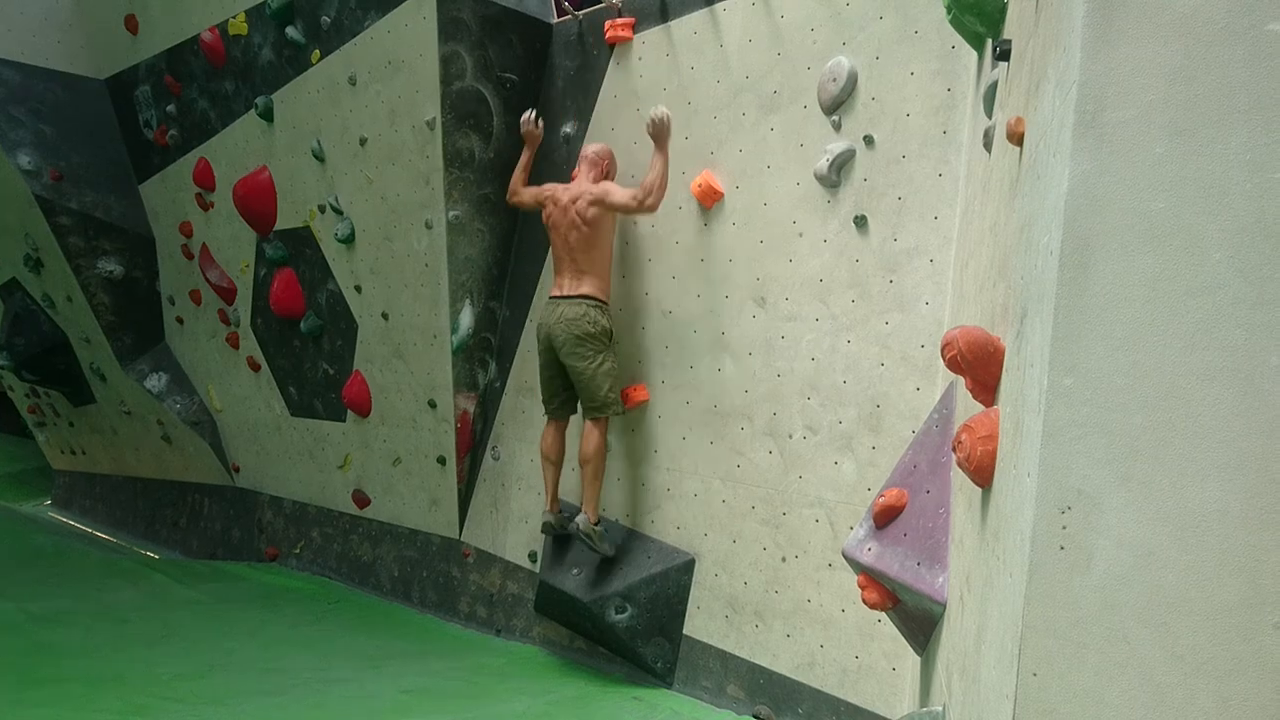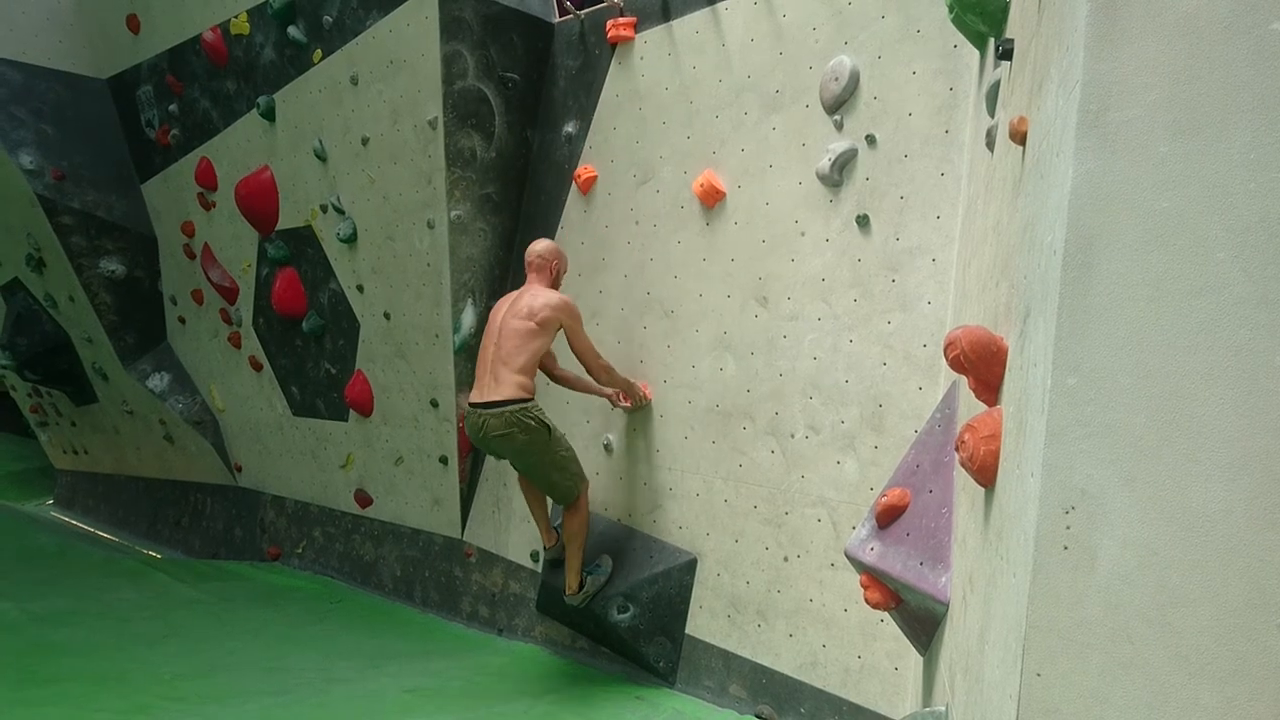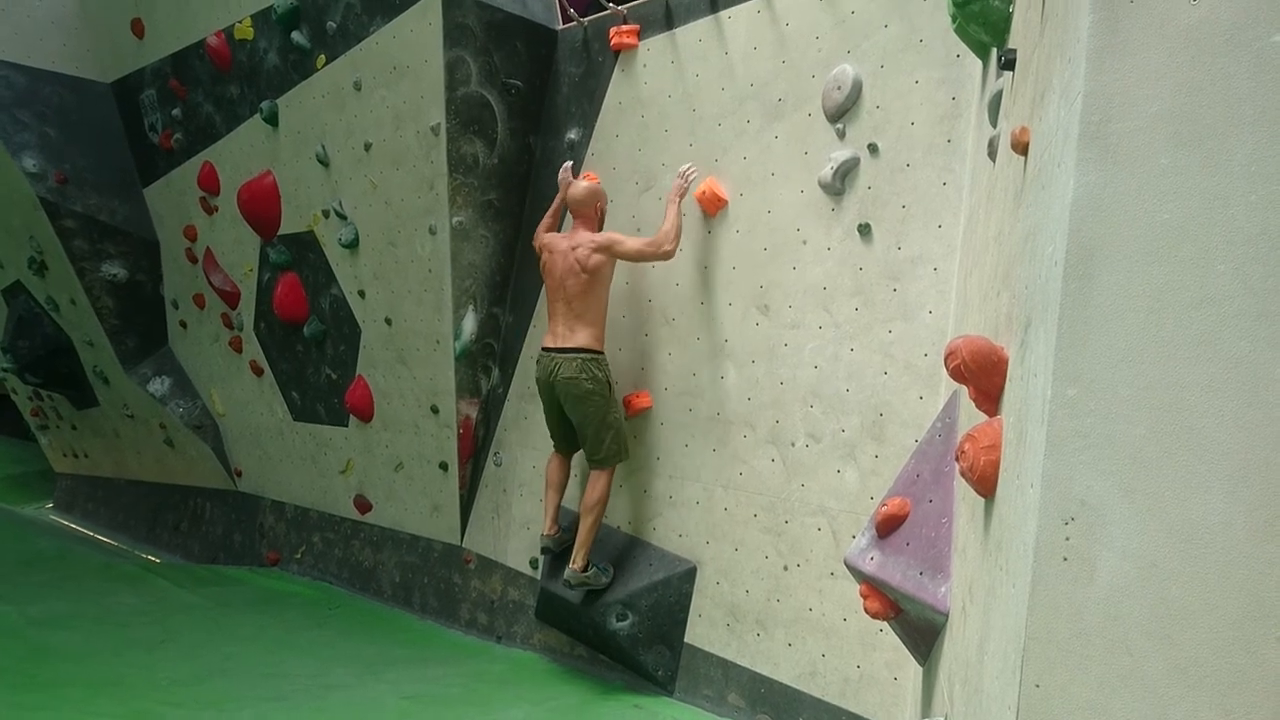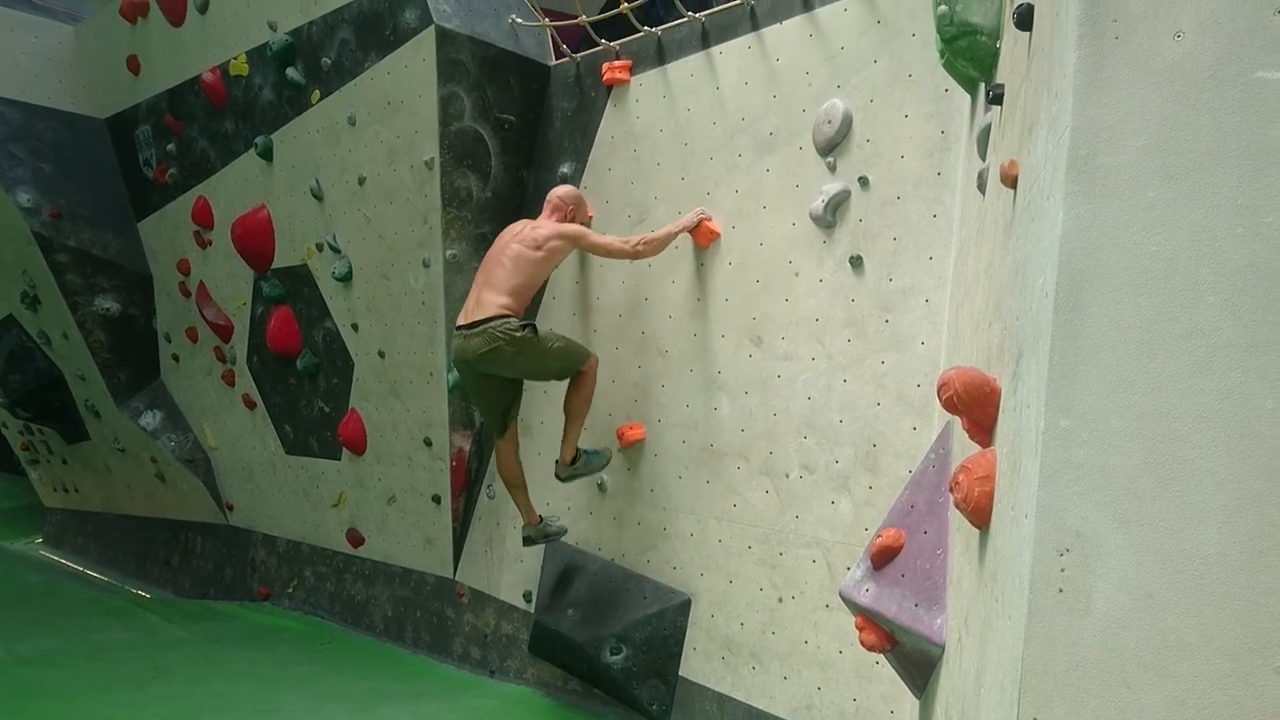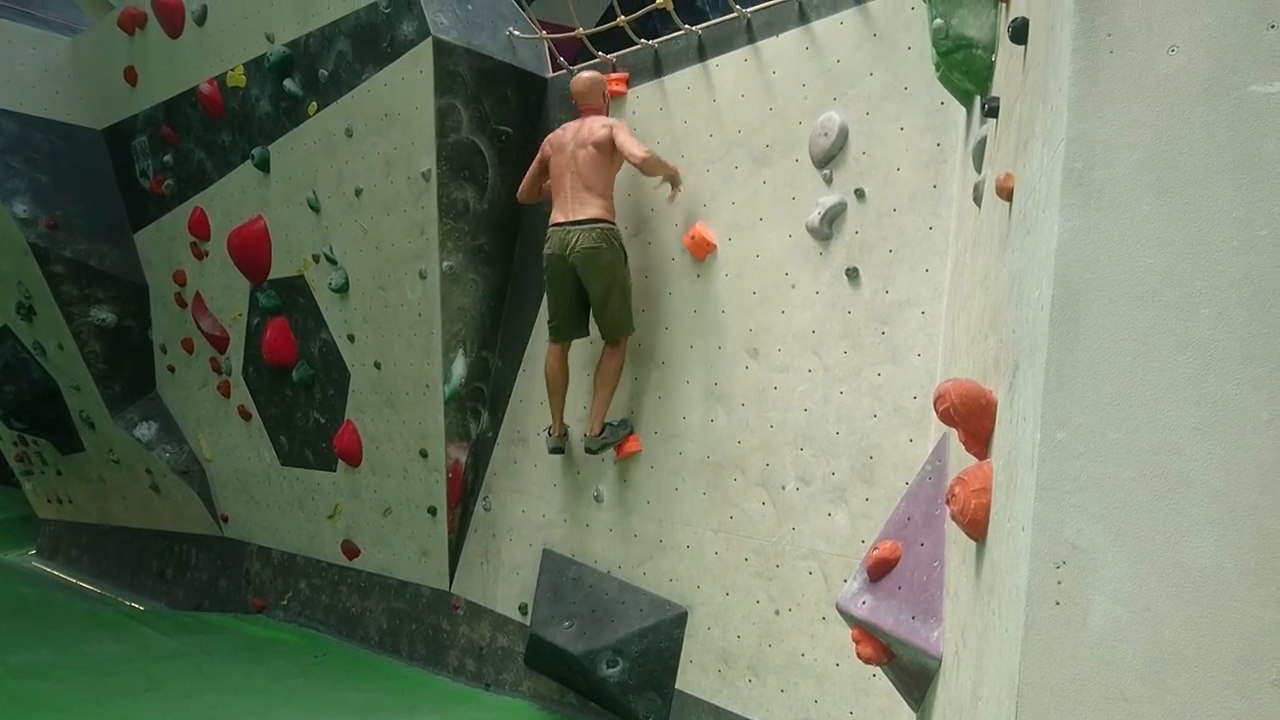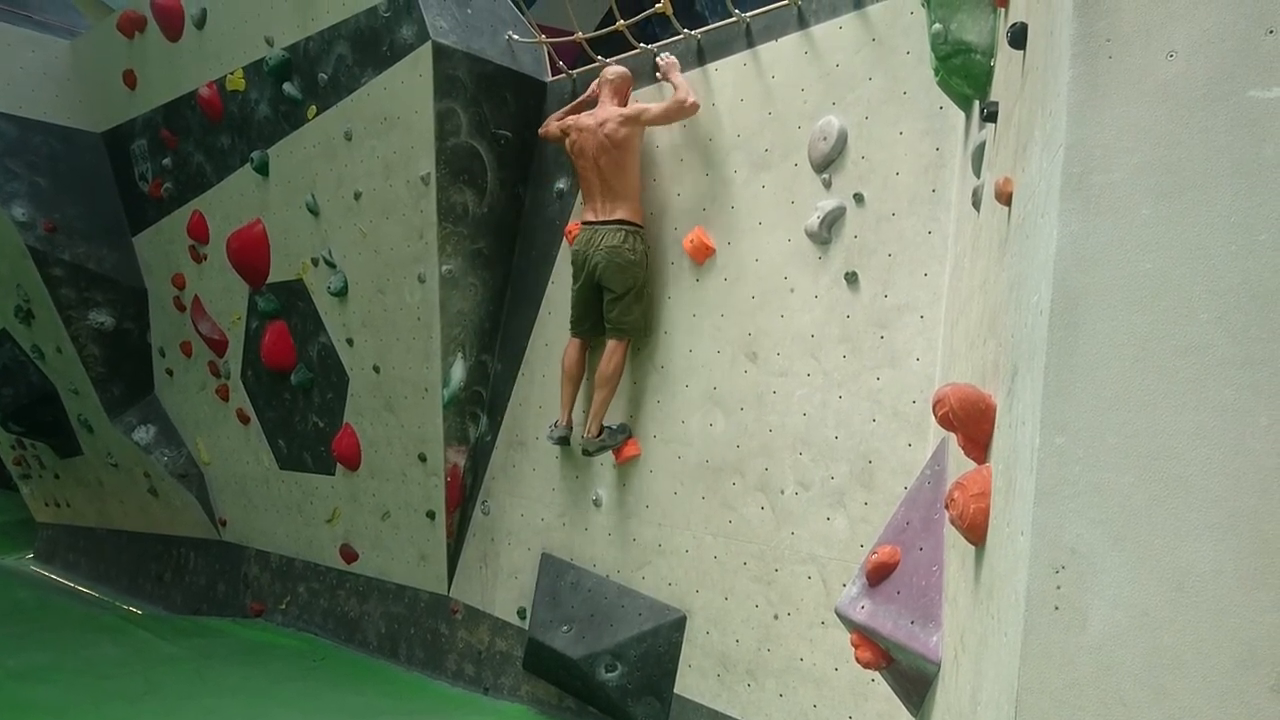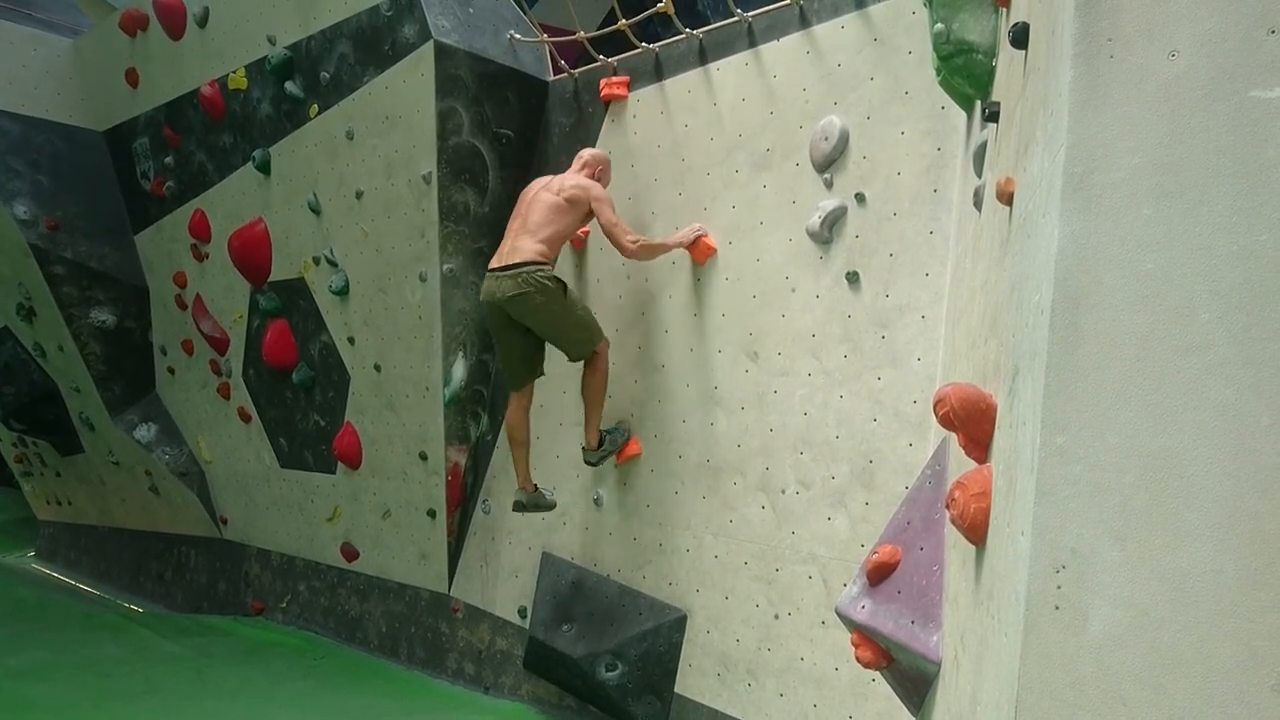
dt=0.7s
person 1, frame 1
left shoulder: (551, 198)
right shoulder: (600, 192)
left elbow: (513, 192)
right elbow: (647, 201)
left wrist: (530, 146)
right wrist: (661, 149)
left hip: (551, 316)
right hip: (585, 317)
left knee: (557, 416)
right knee: (596, 418)
left ankle: (551, 512)
right ankle: (587, 518)
person 1, frame 2
left shoulder: (504, 304)
right shoulder: (557, 303)
right elbow: (597, 366)
left wrist: (604, 393)
right wrist: (630, 387)
left hip: (474, 419)
right hip: (512, 417)
left knee: (529, 463)
right knee: (576, 492)
left ankle: (551, 543)
right ankle: (575, 585)
person 1, frame 3
left shoulder: (548, 244)
right shoulder: (601, 245)
right elbow: (665, 247)
left wrist: (562, 195)
right wrist: (675, 196)
left hip: (546, 361)
right hip: (583, 365)
left knee: (563, 446)
right knee: (603, 463)
left ankle: (550, 531)
right ankle: (579, 565)
person 1, frame 4
left shoulder: (515, 228)
right shoulder: (564, 232)
right elbow: (633, 248)
right wrist: (682, 225)
left hip: (464, 340)
right hip: (498, 332)
left knee: (504, 435)
right knee: (586, 364)
left ankle: (531, 522)
right ankle: (569, 457)
person 1, frame 5
left shoulder: (554, 138)
right shoulder: (611, 127)
left elbow: (524, 195)
right elbow: (641, 158)
right wrist: (671, 172)
left hip: (557, 239)
right hip: (597, 237)
left knee: (560, 340)
right knee: (616, 337)
left ankle: (556, 430)
right ankle: (596, 431)
person 1, frame 6
left shoulder: (571, 125)
right shoulder: (626, 116)
left elbow: (544, 129)
right elbow: (686, 105)
left wrist: (582, 100)
right wrist: (673, 74)
left hip: (586, 238)
right hip: (622, 239)
left knee: (579, 334)
right knee: (617, 338)
left ankle: (562, 421)
right ankle: (594, 431)
person 1, frame 7
left shoulder: (535, 186)
right shoulder: (589, 189)
right elbow: (630, 246)
right wrist: (679, 240)
left hip: (493, 285)
right hip: (530, 280)
left knee: (519, 389)
right knee: (597, 349)
left ankle: (525, 487)
right ankle: (593, 442)
